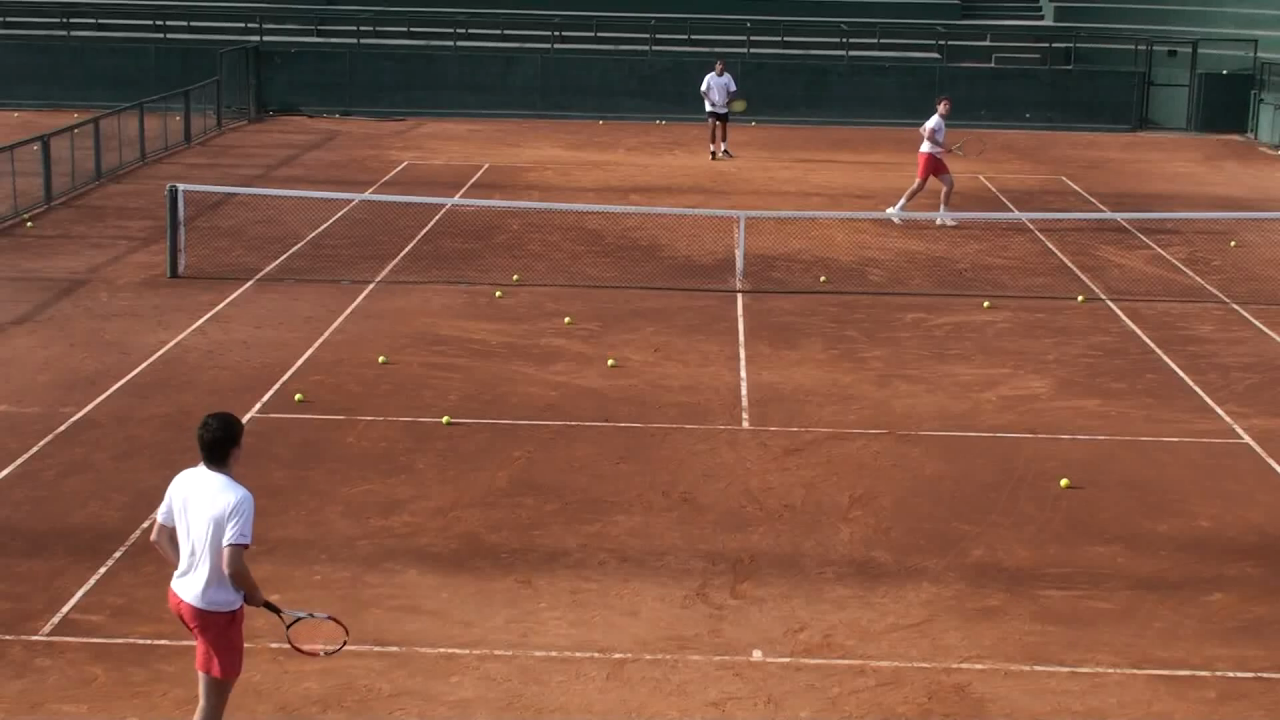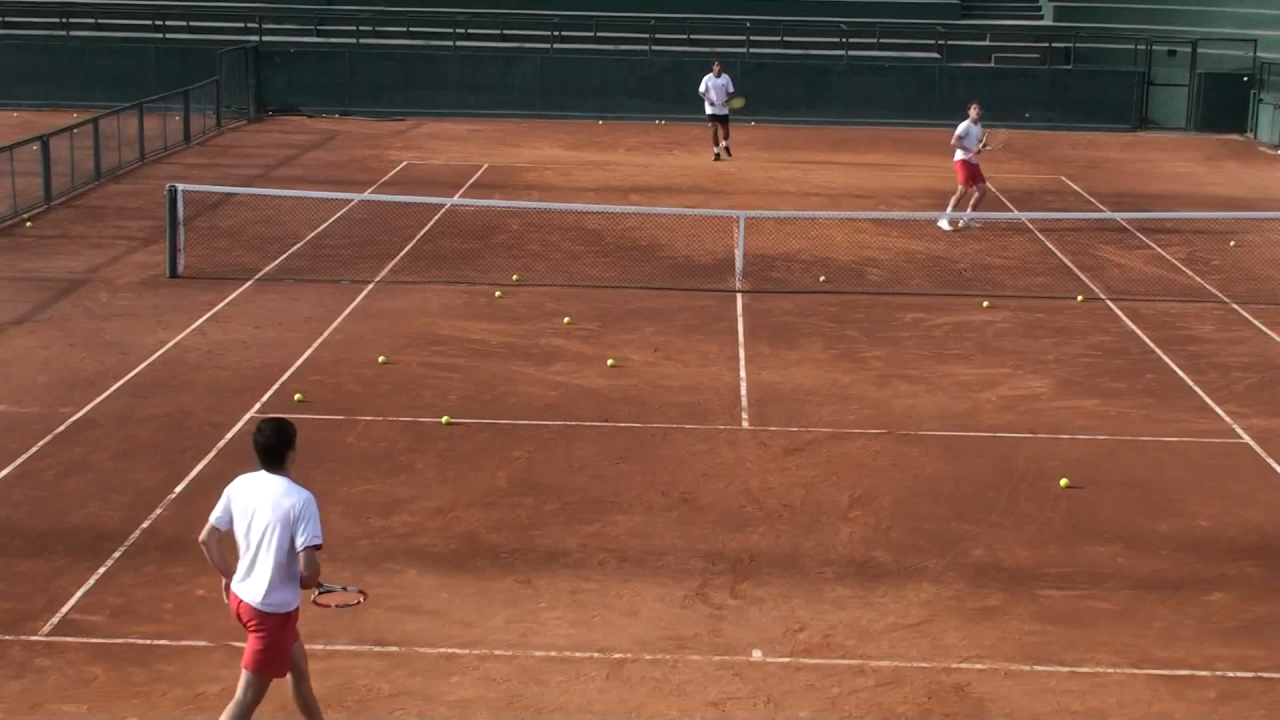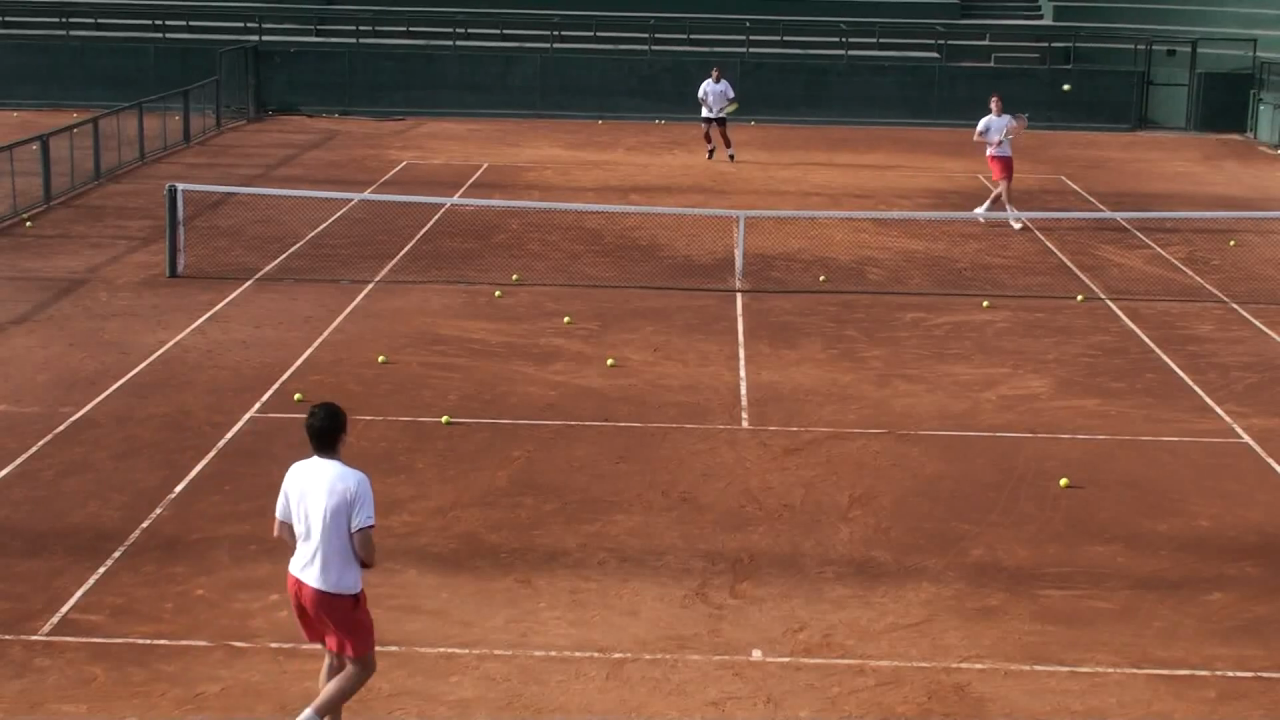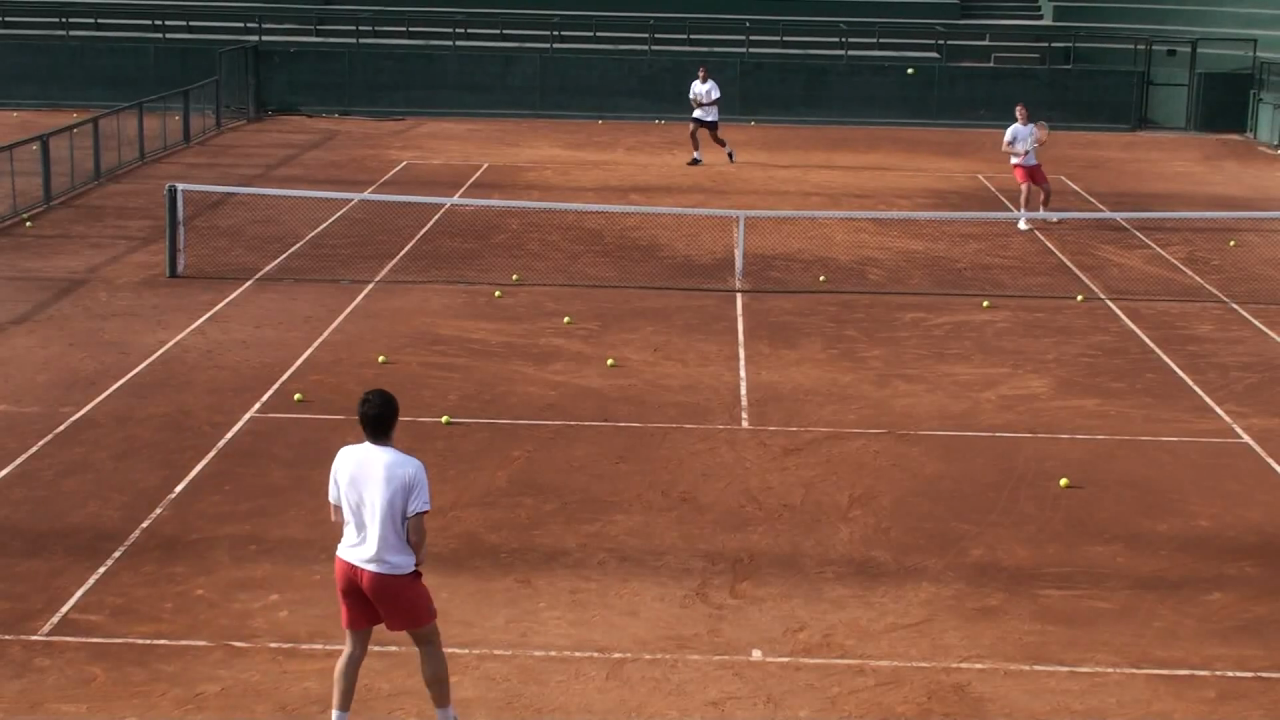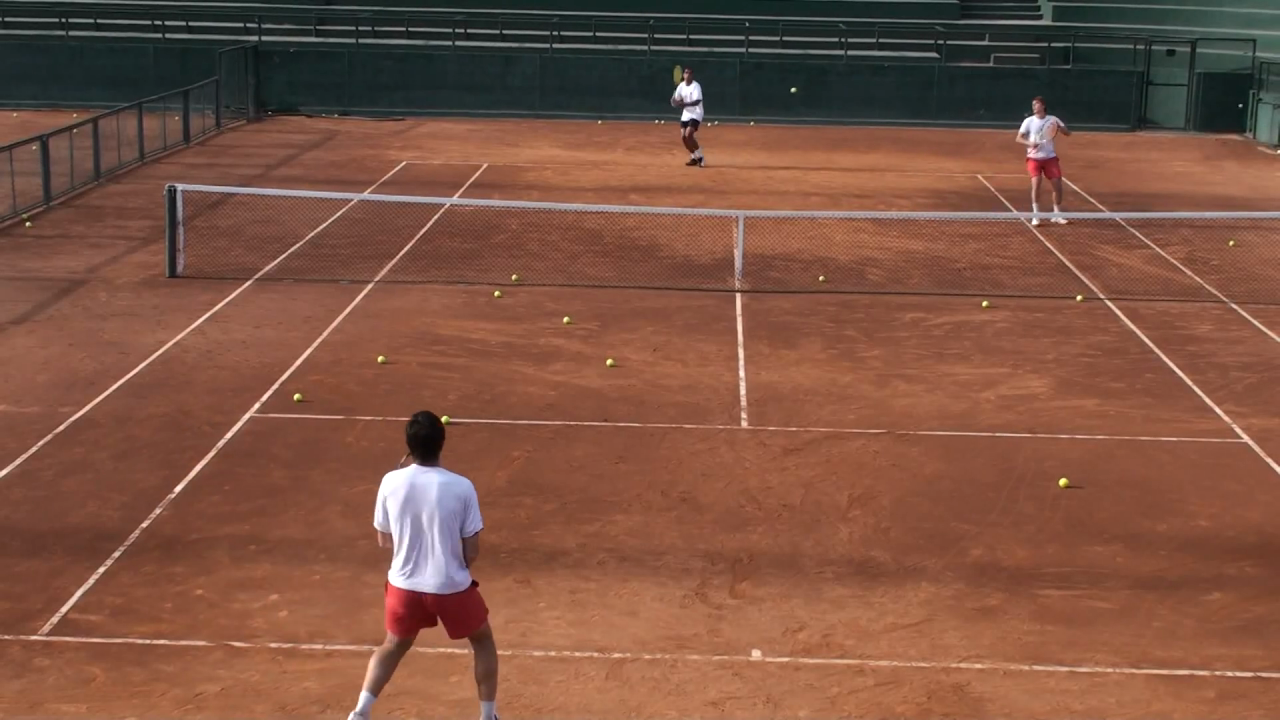
dt=0.2s
person 1, frame 1
left shoulder: (182, 481)
right shoulder: (238, 498)
left elbow: (158, 536)
right elbow: (232, 566)
right wrist: (254, 593)
left hip: (182, 595)
right hip: (216, 607)
person 1, frame 2
left shoulder: (238, 486)
right shoulder: (301, 500)
left elbow: (206, 539)
right elbow: (307, 568)
right wrist: (311, 582)
left hip: (242, 595)
right hip: (272, 607)
left knee: (297, 662)
person 1, frame 3
left shoulder: (295, 472)
right shoulder: (354, 481)
left elbow: (281, 532)
right elbow: (364, 550)
right wrist: (368, 560)
left hip: (299, 580)
right hip: (336, 590)
left knee: (336, 658)
right knee: (361, 667)
person 1, frame 4
left shoulder: (344, 457)
right shoulder: (410, 468)
left elbow: (336, 516)
right elbow: (416, 535)
right wrist: (416, 555)
left hip: (347, 565)
right hip: (392, 573)
left knee: (355, 647)
right knee: (429, 642)
person 1, frame 5
left shoulder: (390, 483)
right shoulder: (462, 488)
left elbow: (384, 541)
right elbow: (471, 551)
left hip: (403, 586)
right hip: (450, 588)
left knee: (393, 647)
right knee: (483, 641)
